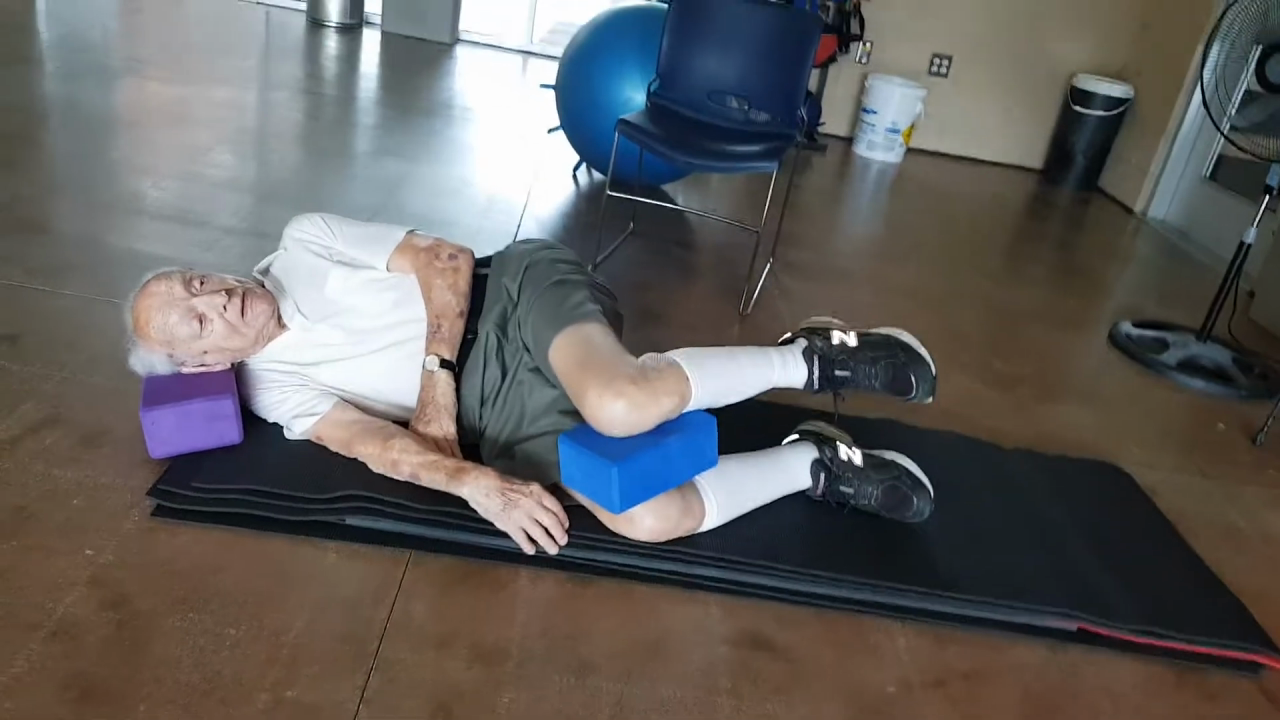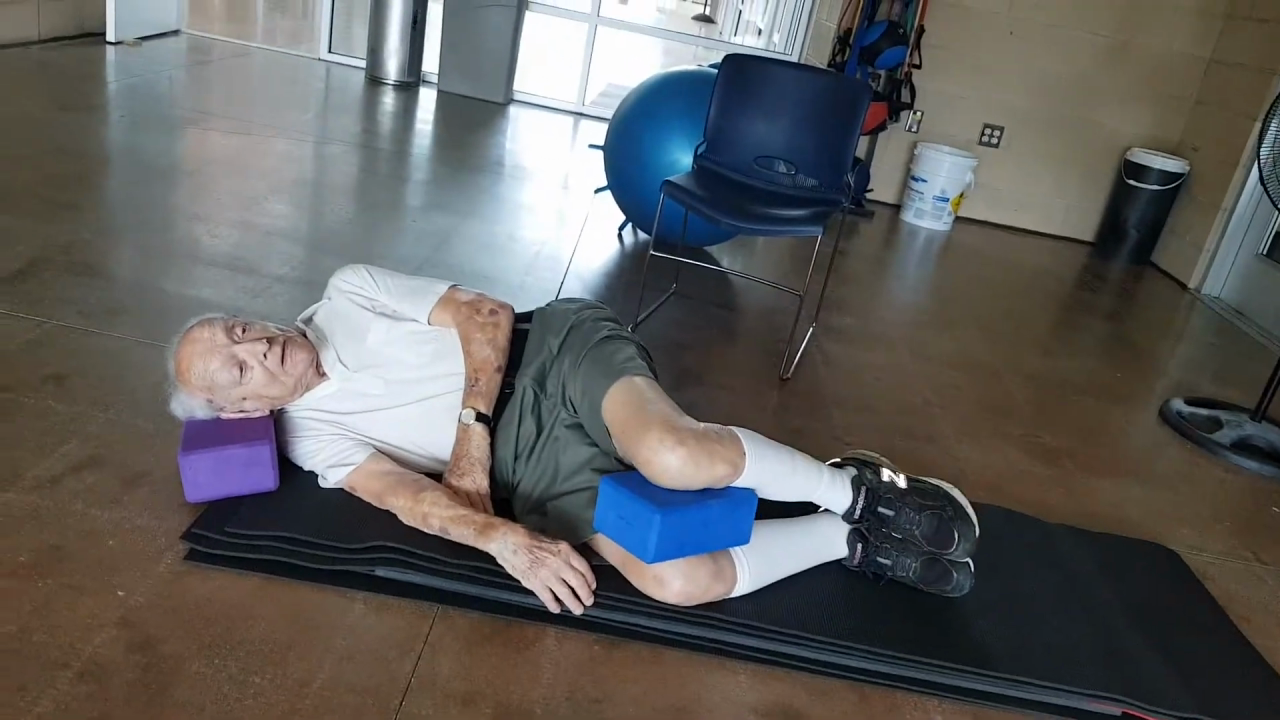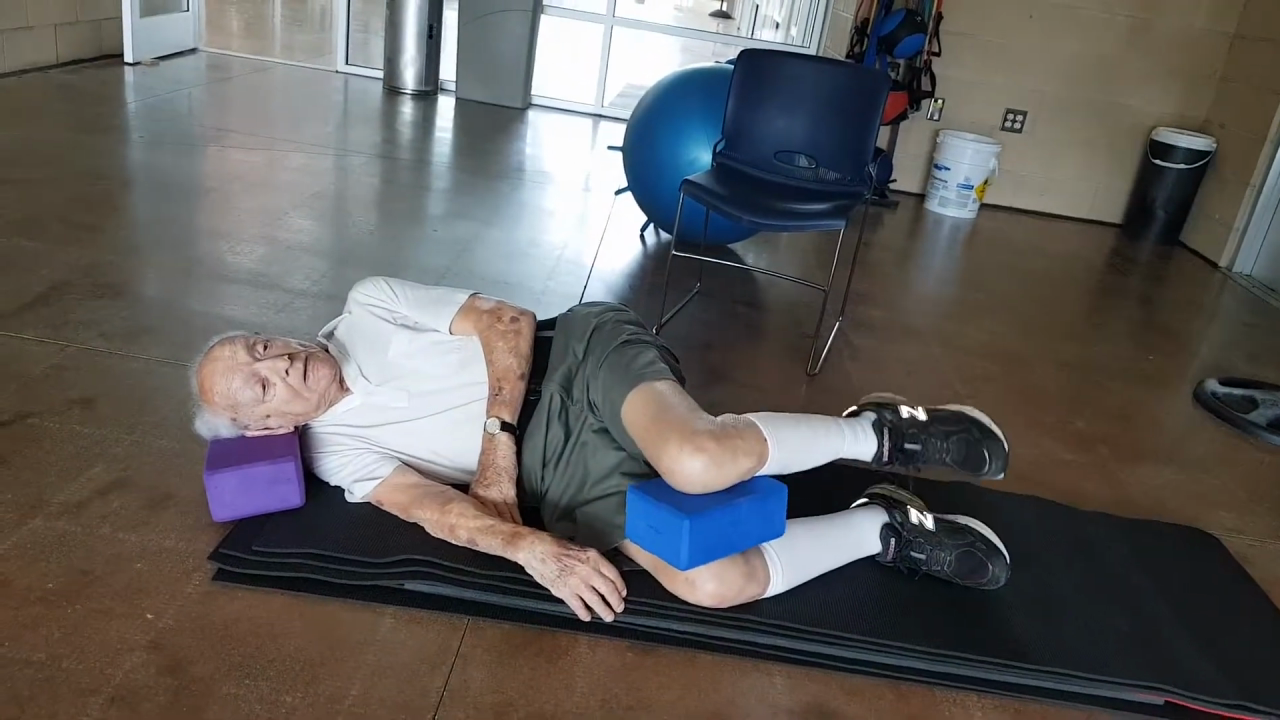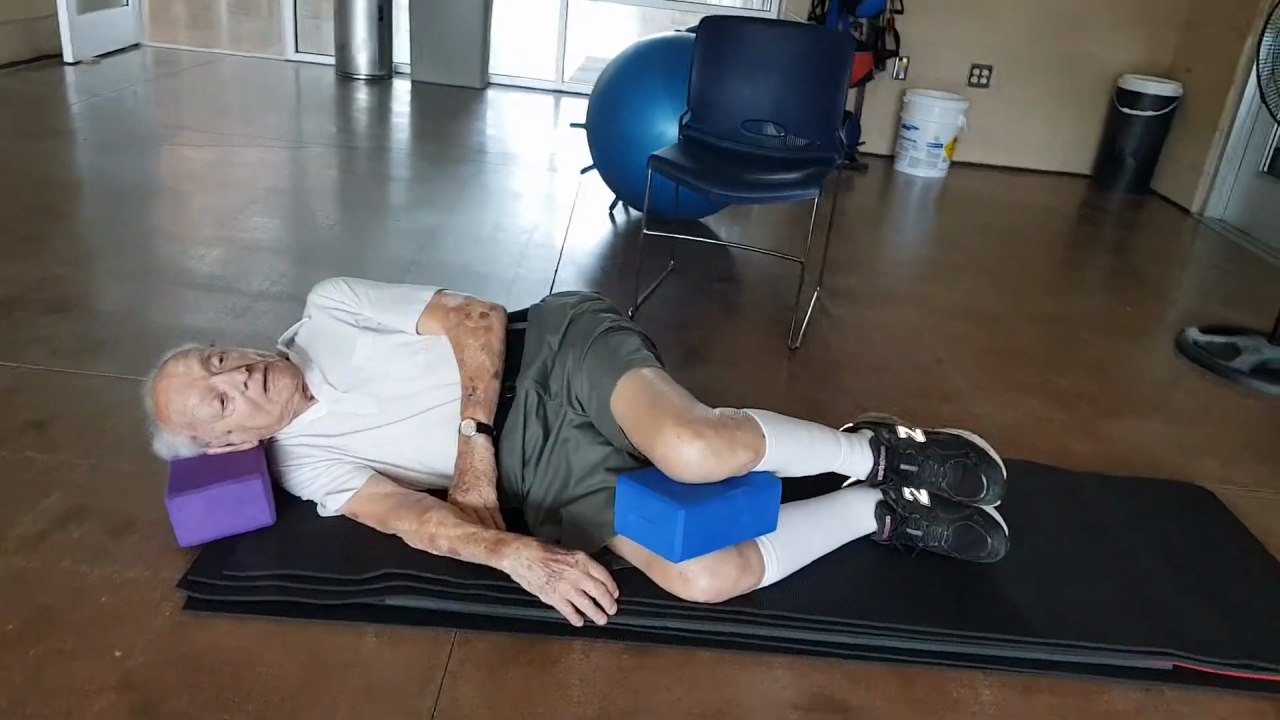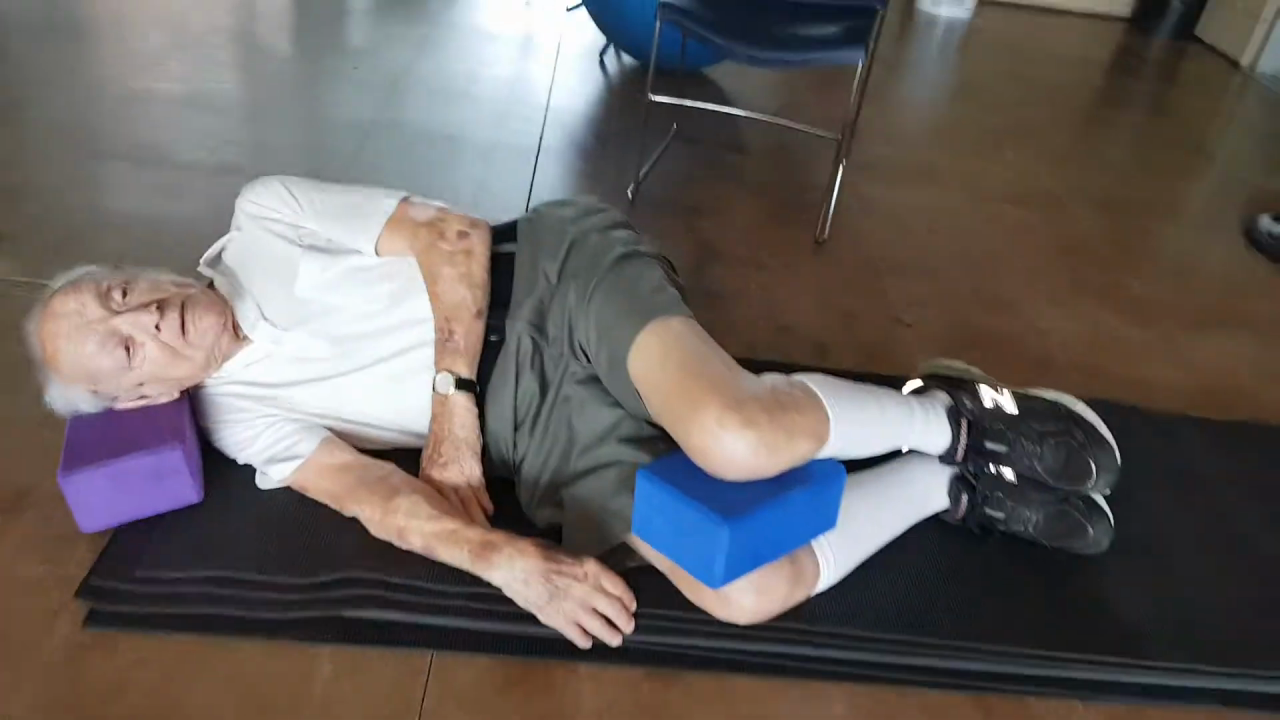
dt=1s
person 1, frame 1
left shoulder: (303, 242)
right shoulder: (273, 392)
left elbow: (446, 260)
right elbow: (378, 444)
left wrist: (434, 373)
right wrist: (474, 482)
right hip: (498, 413)
left knee: (618, 403)
right knee: (648, 518)
left ankle: (810, 360)
right ankle: (815, 464)
person 1, frame 2
left shoulder: (347, 292)
right shoulder: (309, 436)
left elbow: (486, 315)
right elbow: (407, 497)
left wrist: (471, 426)
right wrist: (503, 540)
right hip: (534, 468)
left knee: (672, 455)
right knee: (678, 580)
left ankle: (854, 489)
right ankle: (853, 542)
person 1, frame 3
left shoulder: (367, 305)
right shoulder: (335, 454)
left elbow: (508, 322)
right elbow: (435, 509)
left wrist: (496, 435)
right wrist: (532, 550)
right hip: (563, 475)
left knee: (695, 460)
right knee: (711, 583)
left ankle: (877, 432)
right ankle: (886, 529)
person 1, frame 4
left shoulder: (327, 310)
right shoulder: (306, 466)
left elbow: (478, 319)
right elbow: (416, 519)
left wrist: (471, 436)
right wrist: (516, 555)
right hip: (546, 470)
left knee: (690, 447)
right knee: (705, 576)
left ankle: (869, 452)
right ankle: (881, 512)
person 1, frame 5
left shoulder: (262, 218)
right shoulder: (241, 421)
left elbow: (454, 238)
right elbow: (375, 496)
left wrist: (450, 399)
right wrist: (509, 562)
right hip: (543, 433)
left knee: (736, 440)
